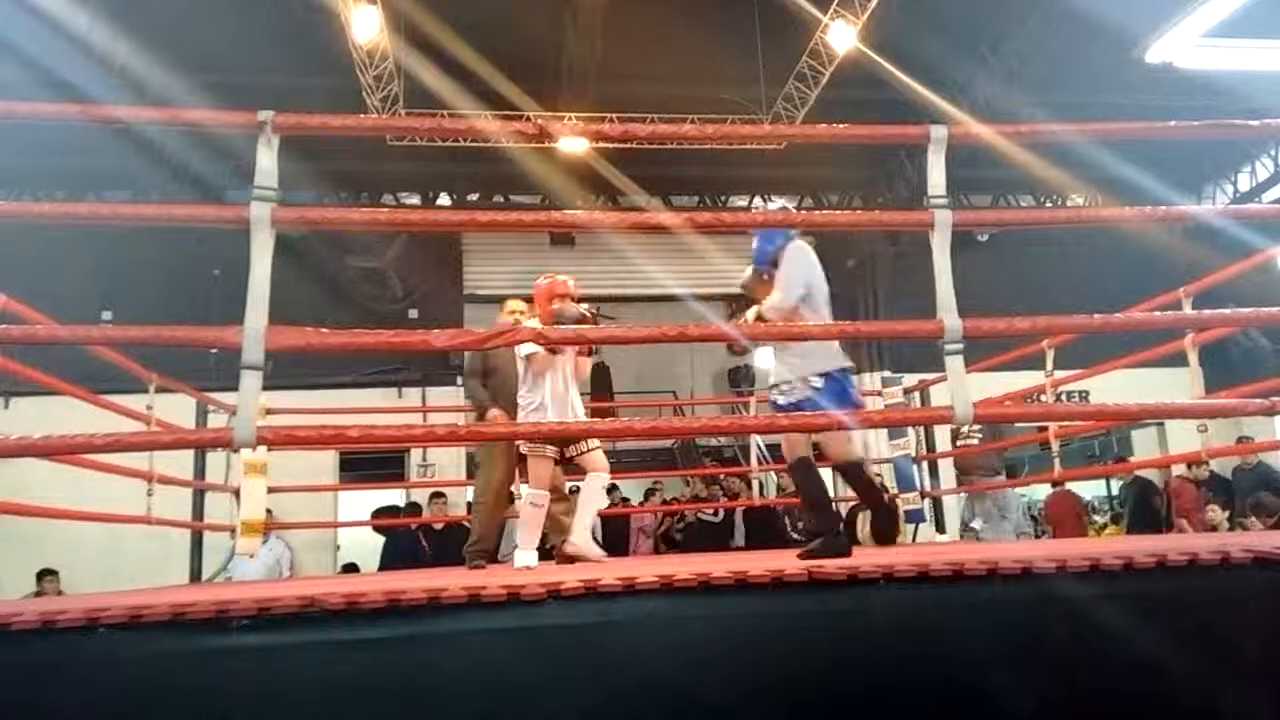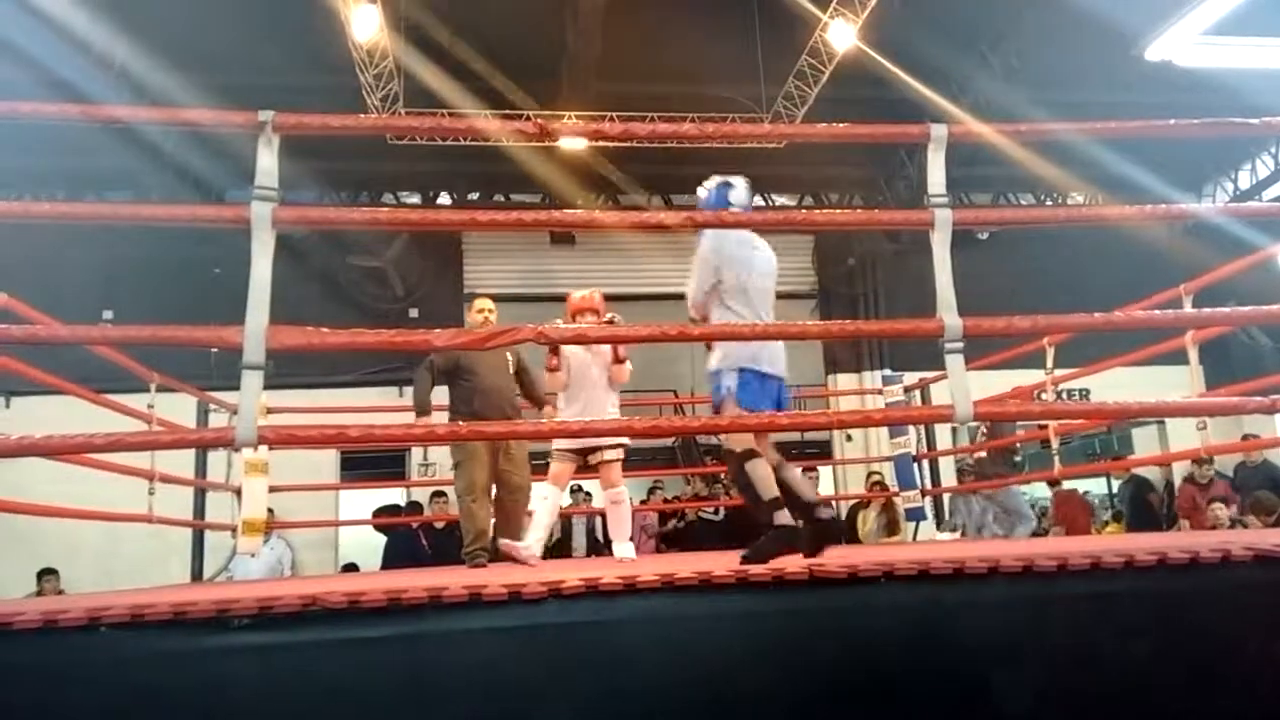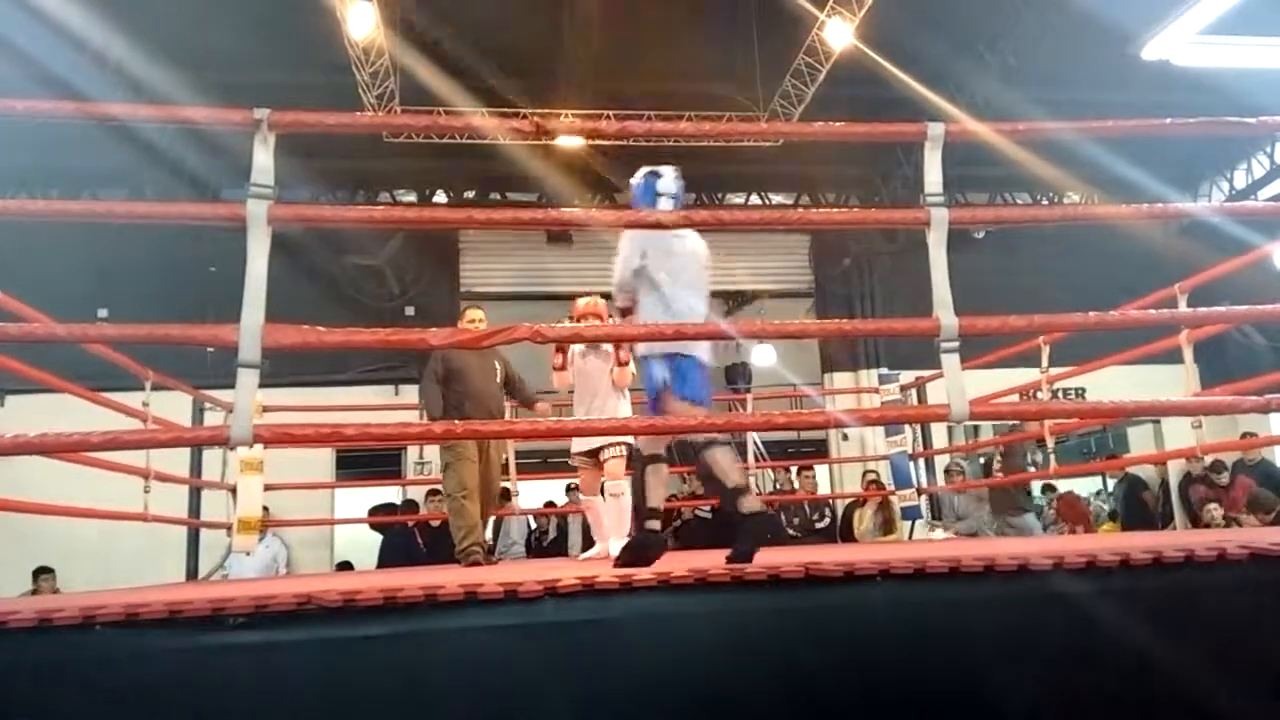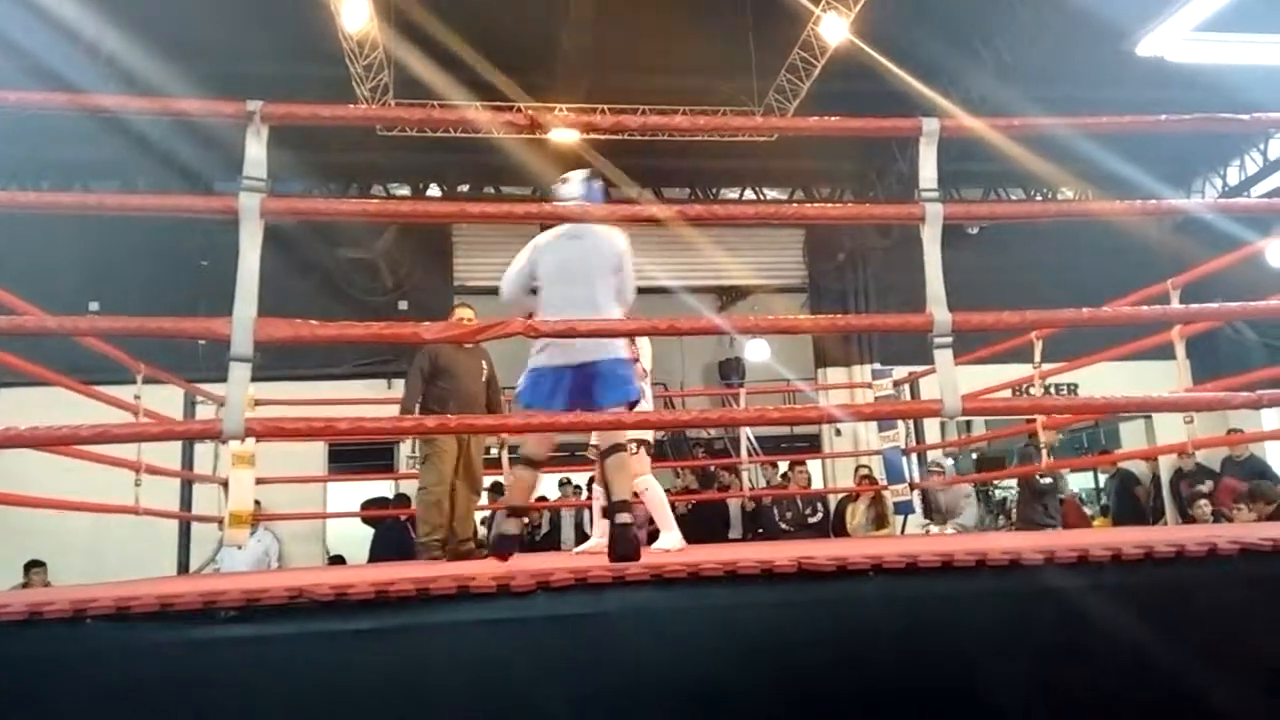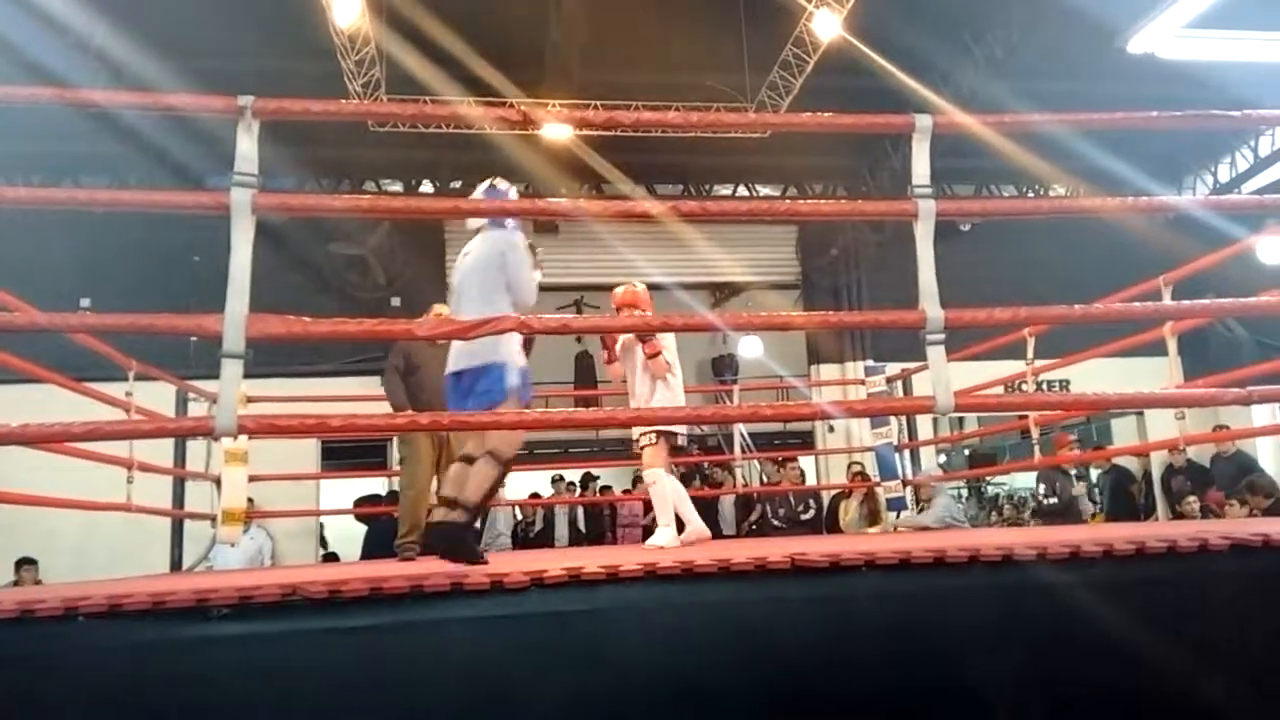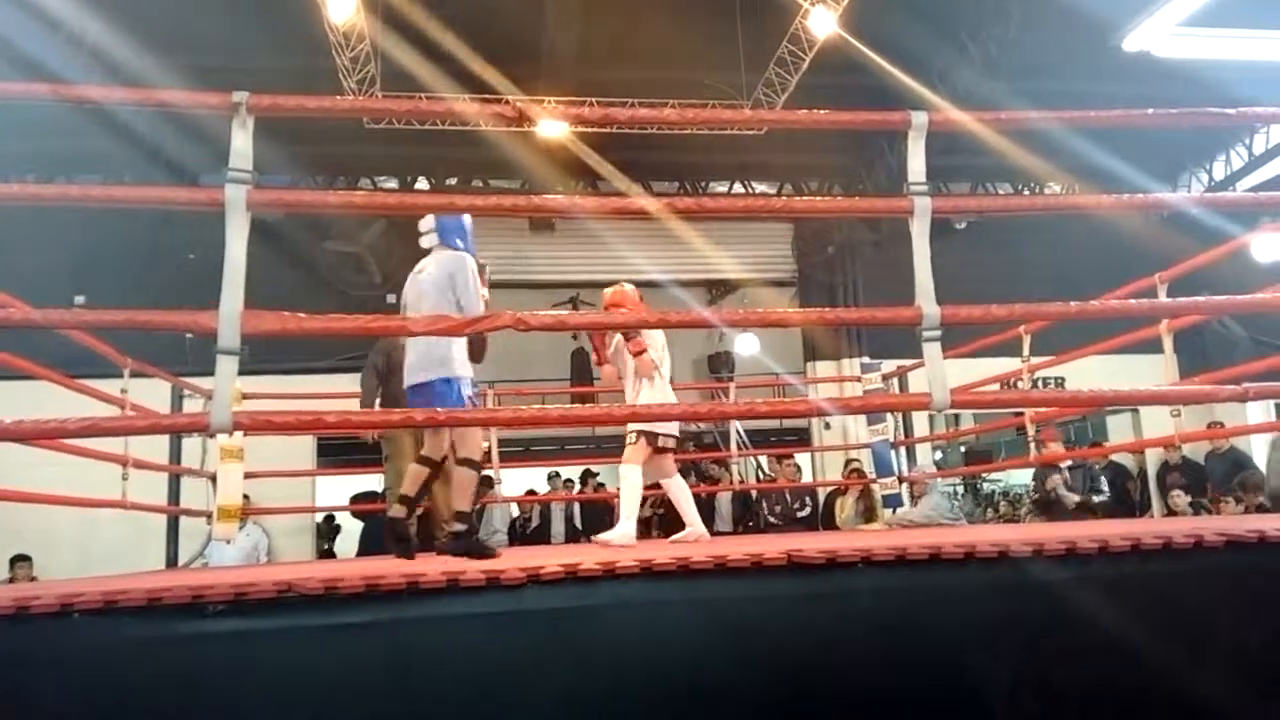
dt=0.4s
person 1, frame 1
left shoulder: (797, 252)
right shoulder: (777, 269)
left elbow: (781, 308)
right elbow: (769, 310)
left wrist: (755, 311)
left hip: (820, 370)
right hip: (788, 376)
left knee: (838, 452)
right knee: (795, 457)
left ankle: (880, 506)
right ankle: (829, 533)
person 1, frame 2
left shoulder: (716, 237)
right shoulder: (761, 249)
left elbow: (697, 302)
left wrist: (708, 323)
right wrist: (717, 322)
left hip: (739, 358)
right hip: (768, 358)
left knee: (738, 446)
right knee: (762, 449)
left ankle: (782, 525)
right ankle: (818, 517)
person 1, frame 3
left shoulder: (641, 228)
right shoulder: (695, 241)
left elbow: (623, 282)
left wrist: (627, 310)
left hip: (666, 347)
right hip: (694, 346)
left knee: (696, 435)
right knee: (651, 441)
left ankle: (752, 512)
right ankle: (650, 532)
person 1, frame 4
left shoulder: (541, 243)
right shoulder: (615, 239)
left elbow: (510, 291)
right elbow: (624, 297)
left hip: (554, 352)
right hip: (604, 350)
left knee: (536, 444)
right knee: (613, 441)
left ankle: (508, 531)
right ankle: (623, 527)
person 1, frame 5
left shoulder: (468, 253)
right shoulder: (509, 240)
right elbow: (524, 299)
right wrist: (531, 273)
left hip: (465, 357)
right hip: (495, 353)
left knee: (476, 445)
right knee: (505, 440)
left ankle: (440, 522)
right ankle: (456, 523)
person 1, frame 6
left shoulder: (417, 274)
right shoulder: (460, 264)
right elbow: (475, 315)
right wrist: (482, 292)
left hip: (418, 371)
right hip: (446, 368)
left knee: (434, 450)
right knee: (469, 446)
left ankle: (397, 521)
right ankle: (461, 533)
person 2, frame 1
right shoulder: (531, 331)
left elbow: (581, 372)
right elbow: (539, 365)
left hip: (572, 416)
right hip: (539, 417)
left knee: (599, 467)
right knee: (539, 482)
left ankle: (579, 537)
right ankle: (525, 550)
person 2, frame 2
left shoulder: (610, 344)
right shoulder: (564, 347)
left elbow: (621, 378)
right elbow: (554, 386)
left wrist: (618, 344)
right wrist: (554, 351)
left knee: (613, 483)
right knee: (555, 480)
left ankle: (622, 544)
right ankle: (533, 545)
person 2, frame 3
left shoulder: (615, 348)
right shoulder: (573, 351)
left elbow: (623, 382)
right elbow: (562, 385)
left wrist: (621, 348)
right wrist: (560, 350)
left knee: (616, 480)
right knee: (588, 488)
left ankle: (619, 540)
right ankle: (603, 542)
person 2, frame 4
left shoulder: (637, 339)
left elbow: (638, 373)
left wrist: (628, 345)
left knee: (639, 474)
left ankle: (671, 533)
right ankle: (600, 538)
person 2, frame 5
left shoulder: (660, 329)
right shoulder: (624, 338)
left elbow: (662, 369)
right elbow: (616, 374)
left wrist: (647, 338)
right wrist: (608, 344)
left hip: (664, 408)
left knee: (652, 466)
right knee: (658, 473)
left ankle: (667, 530)
right ankle: (695, 525)
person 2, frame 6
left shoulder: (649, 329)
right shoulder: (618, 339)
left elbow: (648, 368)
right elbow: (609, 378)
left wrist: (631, 337)
right wrist: (599, 347)
left hip: (654, 406)
right hip: (641, 409)
left knee: (631, 461)
right knee: (667, 472)
left ankle: (625, 528)
right ankle: (695, 527)
person 3, frame 1
right shoulder: (486, 347)
right elbow: (471, 380)
right wrist: (487, 408)
left knee: (552, 486)
right knee: (491, 491)
right ankle: (479, 552)
person 3, frame 2
left shoulder: (507, 348)
right shoulder: (456, 347)
left elbow: (525, 376)
right elbow: (425, 373)
left wrist: (543, 402)
right wrist: (423, 411)
left knee: (518, 486)
right knee: (474, 490)
right ankle: (476, 550)
person 3, frame 3
left shoulder: (496, 356)
right shoulder: (447, 352)
left elbow: (516, 384)
right elbow: (430, 385)
left wrist: (535, 402)
right wrist: (435, 419)
left knee: (487, 492)
right knee: (463, 490)
left ankle: (475, 547)
right ankle: (469, 550)
person 3, frame 4
left shoulder: (483, 355)
right shoulder: (434, 349)
left elbow: (493, 391)
right elbow: (415, 381)
right wrist: (407, 413)
left hip: (473, 431)
left knee: (468, 487)
right knee: (436, 484)
left ankle: (461, 544)
right ankle: (430, 543)
person 3, frame 5
right shoulder: (408, 345)
right elbow: (392, 377)
right wrist: (403, 408)
right hip: (418, 427)
right knee: (416, 486)
right ankle: (407, 544)
person 3, frame 6
right shoulder: (389, 344)
right elbow: (370, 377)
right hip: (398, 424)
left knee: (442, 478)
right knee: (400, 481)
left ankle: (446, 534)
